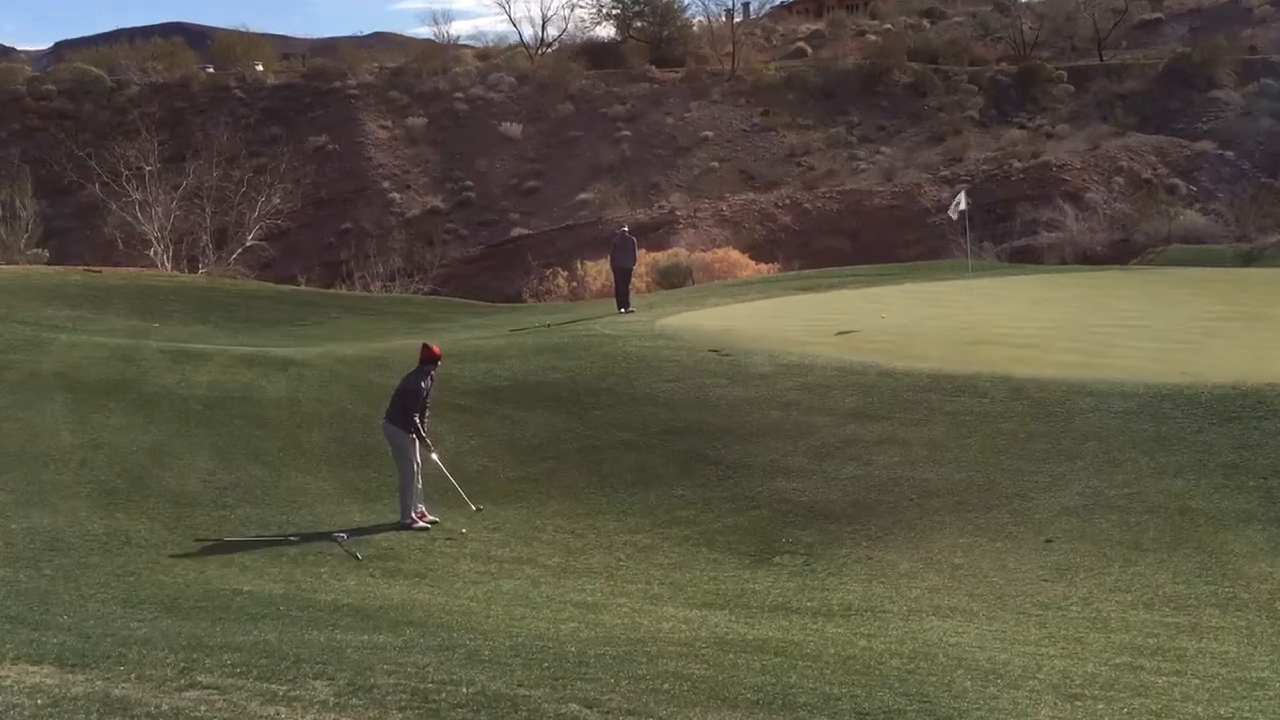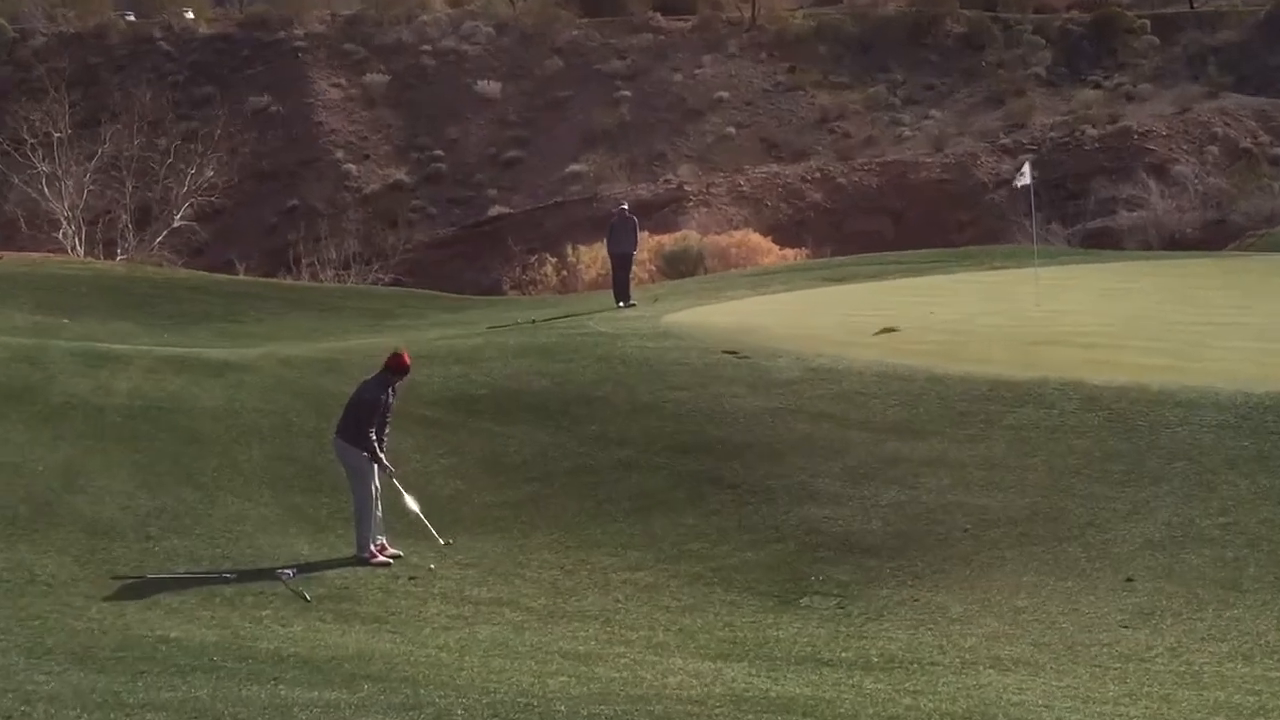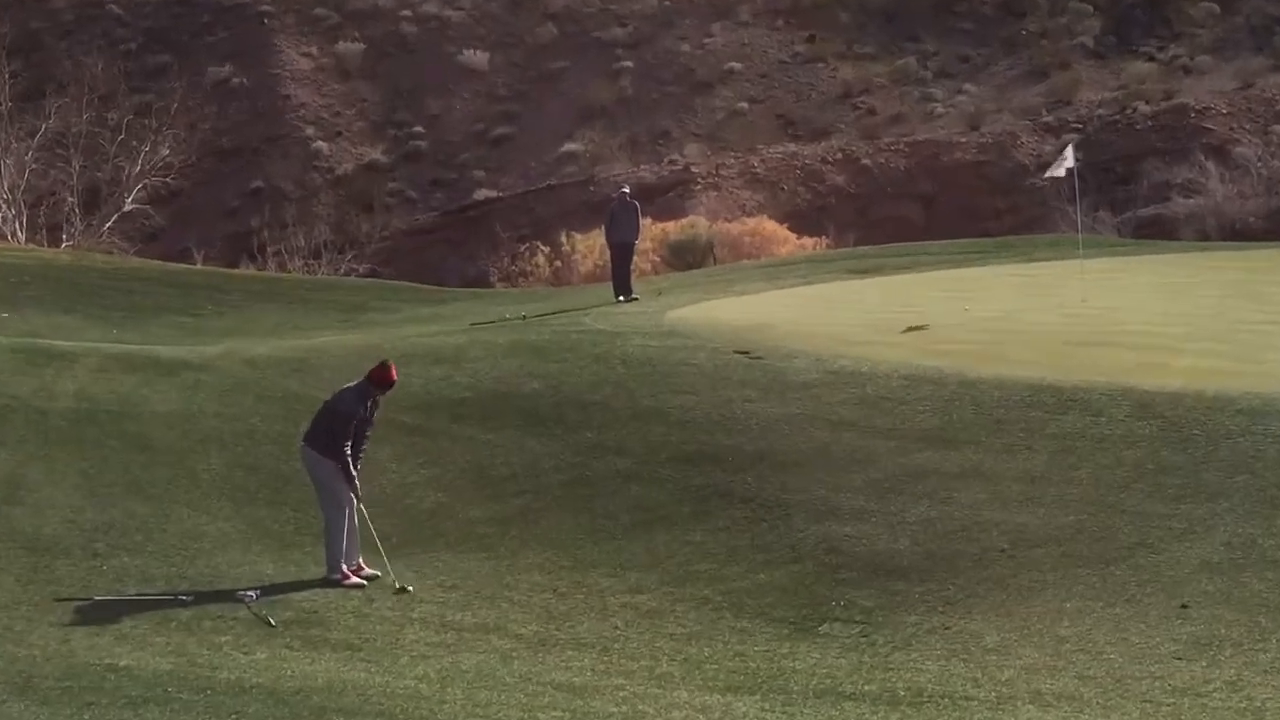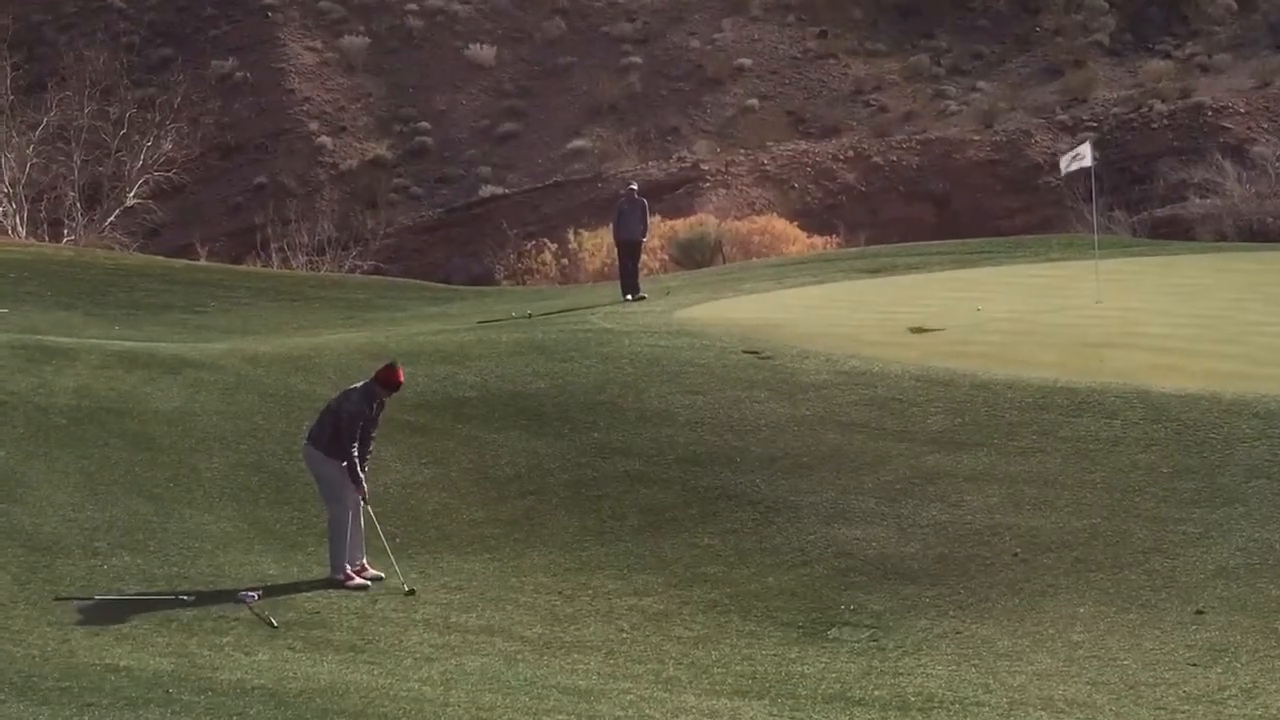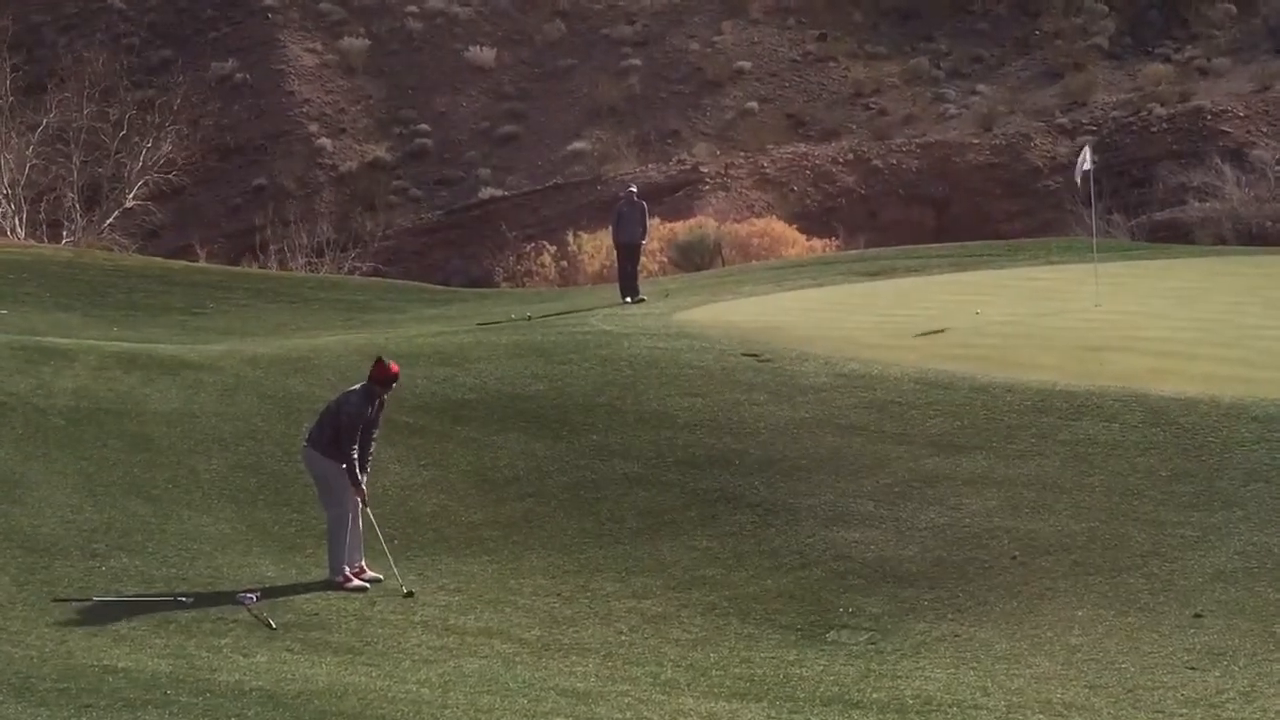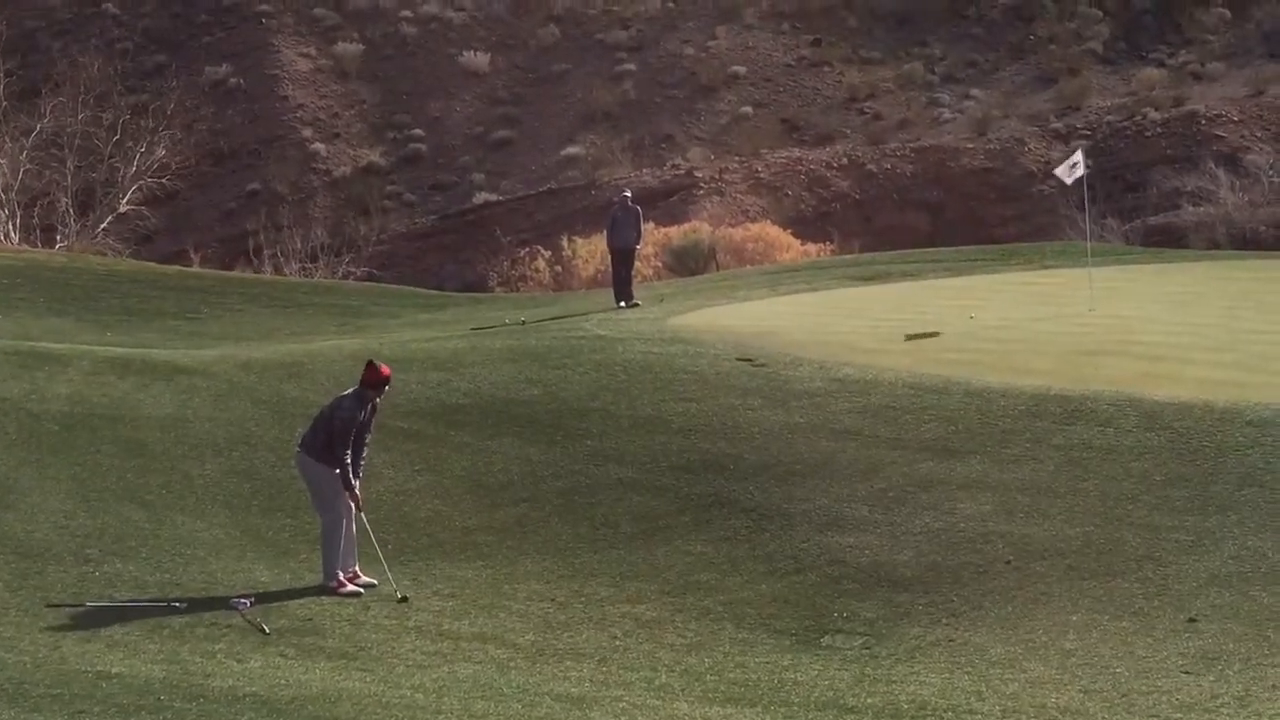
dt=0.5s
person 1, frame 1
left shoulder: (429, 377)
right shoulder: (416, 383)
left elbow: (424, 407)
right elbow: (412, 415)
left wrist: (423, 431)
right wrist: (422, 437)
left hip: (408, 427)
right hip: (397, 427)
left knee: (416, 467)
right knee: (408, 471)
left ankle: (418, 510)
right ankle: (407, 517)
person 1, frame 2
left shoulder: (389, 387)
right shoulder: (373, 392)
left elbow: (384, 422)
right elbow: (367, 431)
left wrist: (381, 452)
right wrist: (379, 459)
left hip: (365, 444)
right hip: (350, 444)
left knee: (374, 492)
right knee: (365, 495)
left ankle: (377, 542)
right ankle: (365, 550)
person 1, frame 3
left shoulder: (371, 400)
right shoulder: (349, 402)
left elbow: (362, 436)
right elbow: (342, 444)
left wrist: (355, 468)
right wrist: (351, 477)
left hip: (334, 454)
right hip: (318, 453)
left knee: (349, 505)
right knee: (337, 508)
left ankle: (352, 562)
right ankle: (336, 570)
person 1, frame 4
left shoulder: (377, 400)
right shoulder: (355, 402)
left elbow: (367, 438)
right elbow: (349, 445)
left wrist: (361, 472)
right wrist: (358, 480)
left hip: (338, 453)
right hip: (321, 452)
left knee: (354, 505)
right knee: (342, 509)
left ankle: (356, 563)
right ankle: (340, 571)
person 1, frame 5
left shoulder: (378, 400)
right shoulder: (355, 403)
left elbow: (369, 438)
right elbow: (349, 446)
left wrist: (363, 474)
right wrist: (356, 482)
left hip: (337, 454)
right hip: (320, 454)
left knee: (353, 507)
right knee: (340, 510)
left ankle: (355, 565)
right ankle: (339, 573)
person 1, frame 6
left shoulder: (371, 404)
right shoulder: (348, 408)
left elbow: (361, 442)
right elbow: (342, 451)
left wrist: (356, 479)
right wrist: (350, 486)
left hip: (330, 459)
right hip: (314, 459)
left knee: (347, 511)
right knee: (335, 515)
left ankle: (349, 570)
right ankle: (333, 578)
